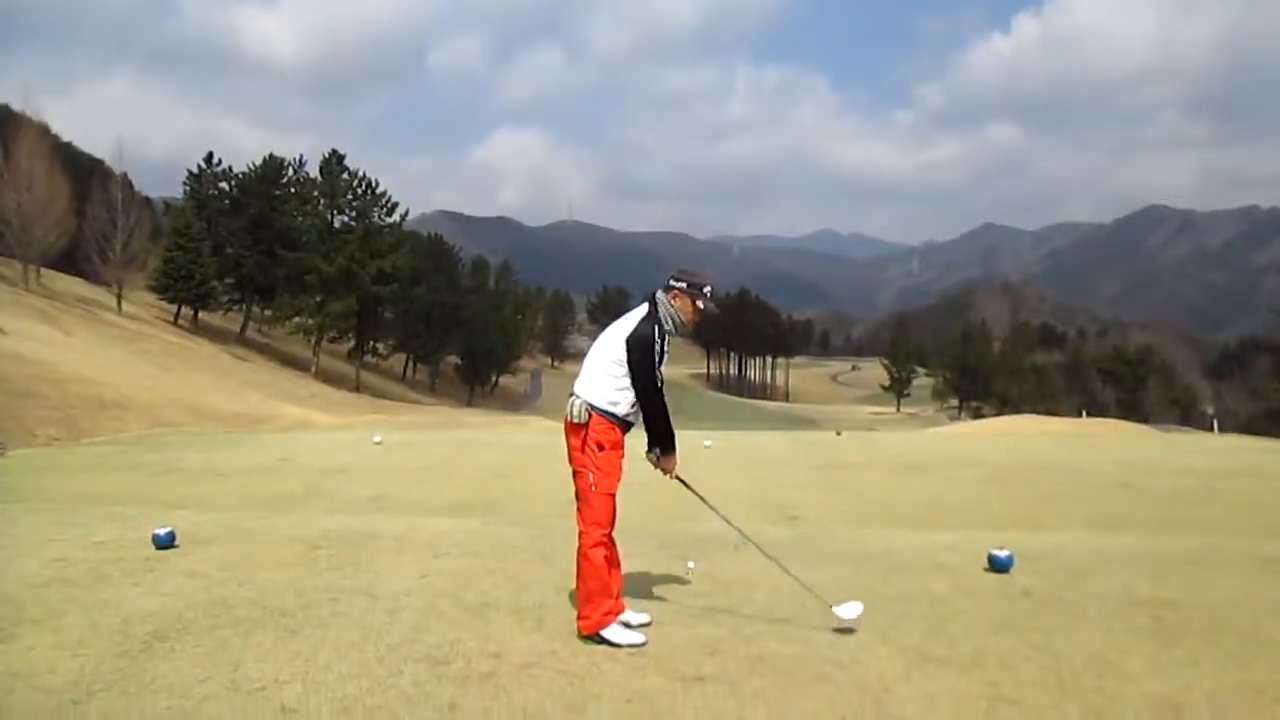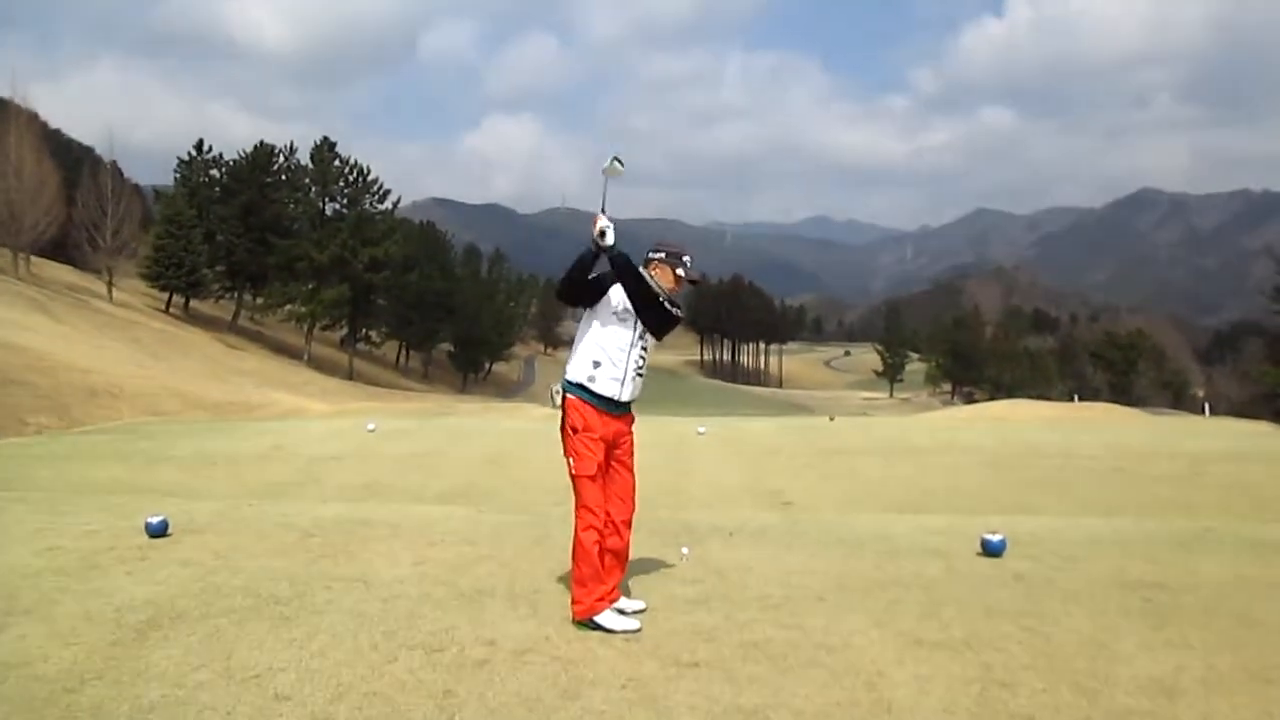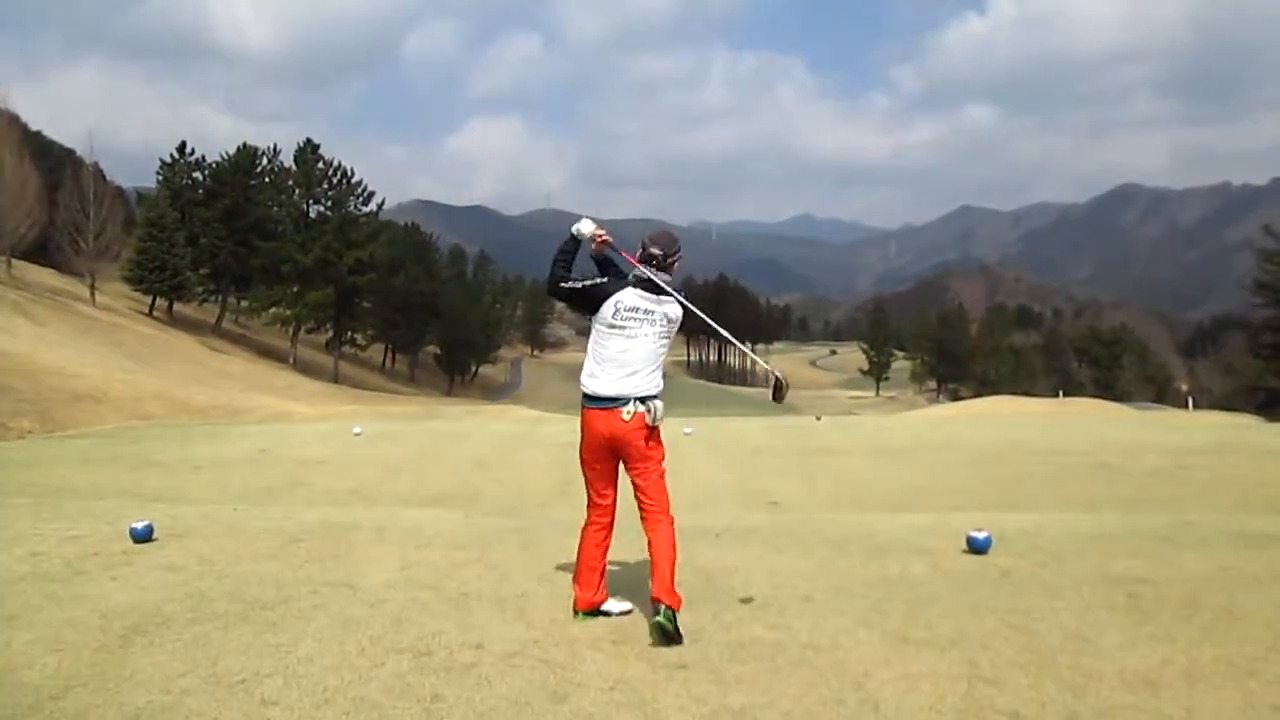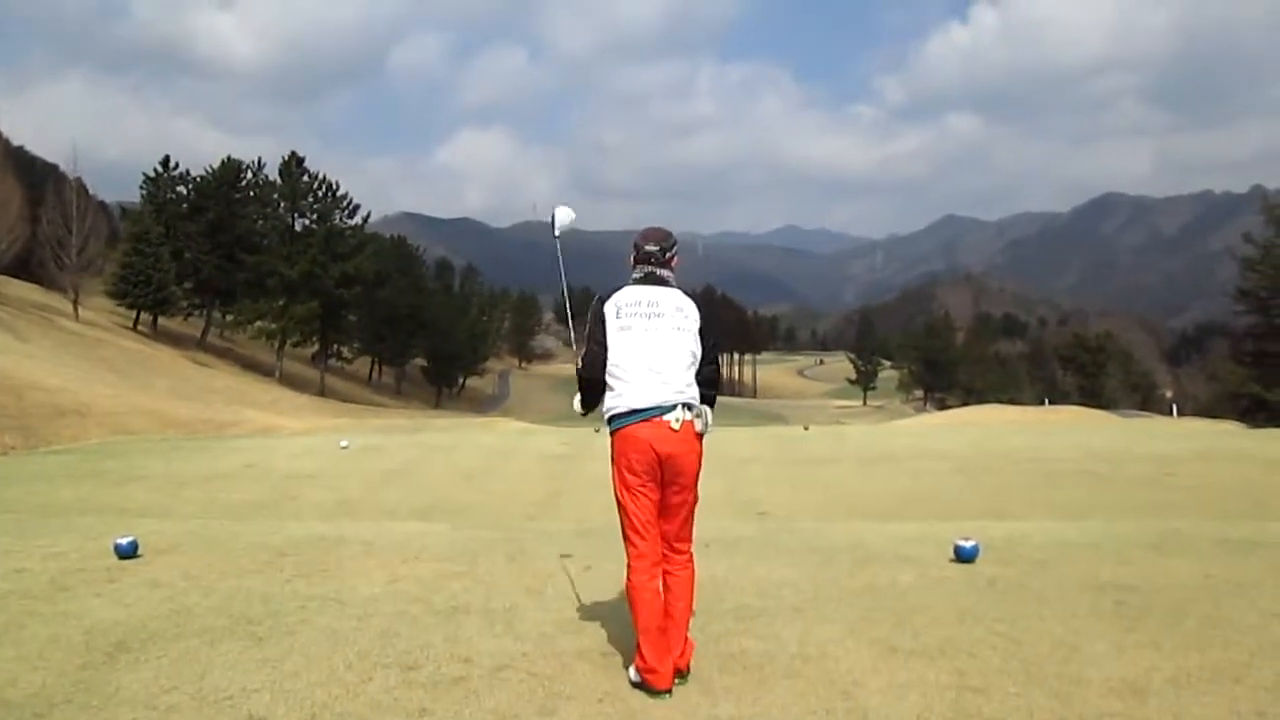
dt=1s
person 1, frame 1
left shoulder: (652, 325)
right shoulder: (647, 331)
left elbow: (650, 394)
right elbow: (650, 396)
left wrist: (655, 444)
right wrist: (667, 449)
left hip: (604, 428)
right hip: (595, 427)
left knee: (603, 522)
right knee: (595, 524)
left ankle: (610, 605)
right ankle: (596, 619)
person 1, frame 2
left shoulder: (668, 313)
right shoulder: (609, 285)
left elbow: (644, 301)
right elbow: (567, 293)
left wrist: (614, 250)
right wrist: (596, 247)
left hip: (621, 417)
right hip: (584, 412)
left knee: (620, 511)
right knee: (591, 511)
left ankle: (608, 592)
right ankle: (589, 605)
person 1, frame 3
left shoulder: (609, 293)
right shoulder: (676, 308)
left elbow: (555, 283)
left wrist: (578, 235)
right wrist: (603, 256)
left hip: (596, 415)
right hip: (640, 418)
left knee: (599, 509)
right knee: (657, 516)
left ankle: (589, 596)
right ankle: (664, 604)
person 1, frame 4
left shoulder: (610, 304)
right shoulder: (691, 308)
left elbow: (591, 373)
right elbow: (709, 379)
left wrist: (587, 404)
left hip: (632, 433)
right hip: (683, 430)
left knee: (643, 554)
right knee: (678, 550)
left ankle: (654, 669)
right ankle: (677, 657)
